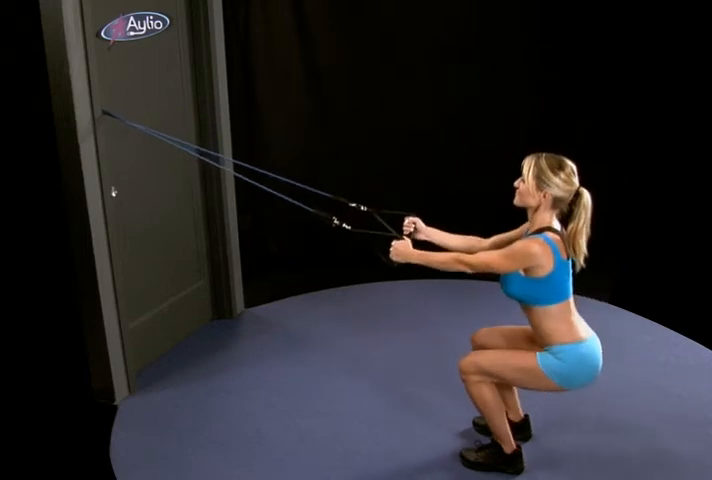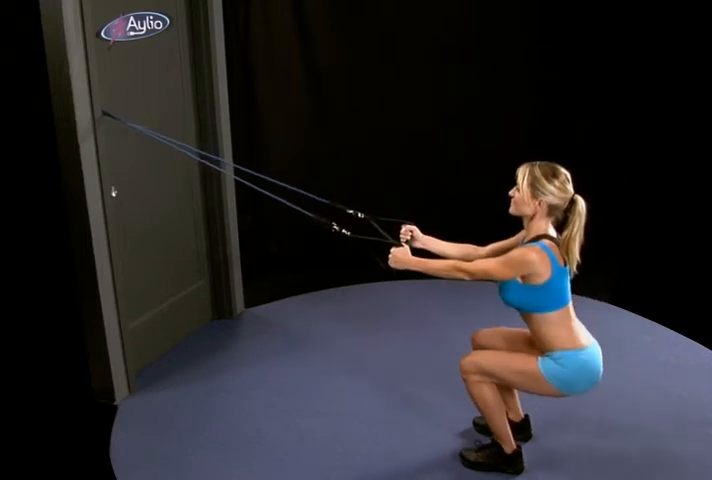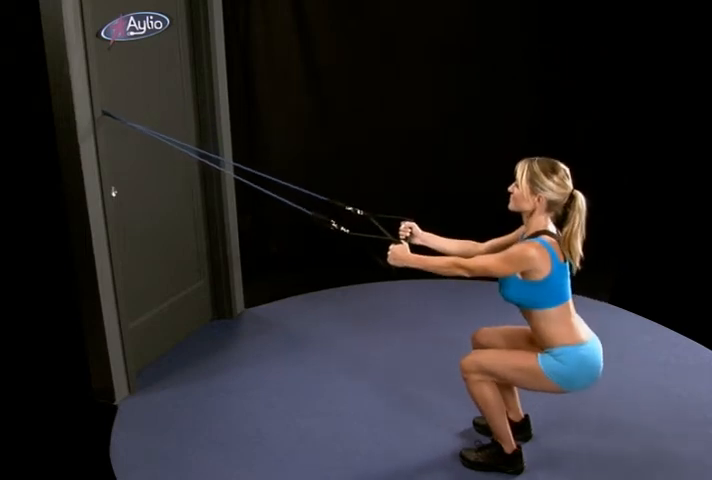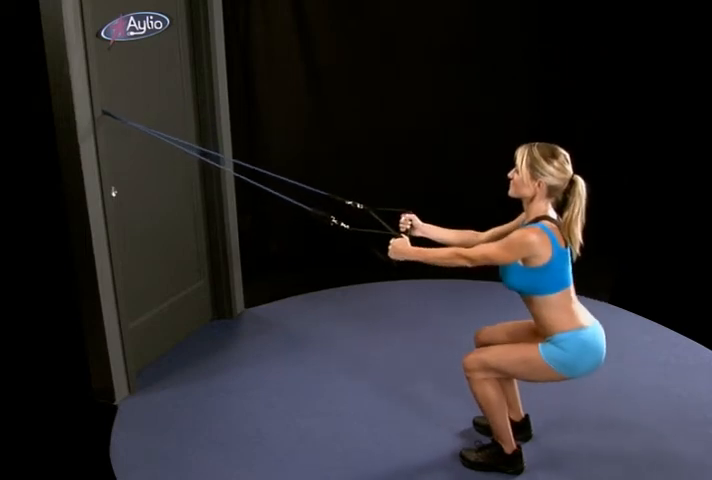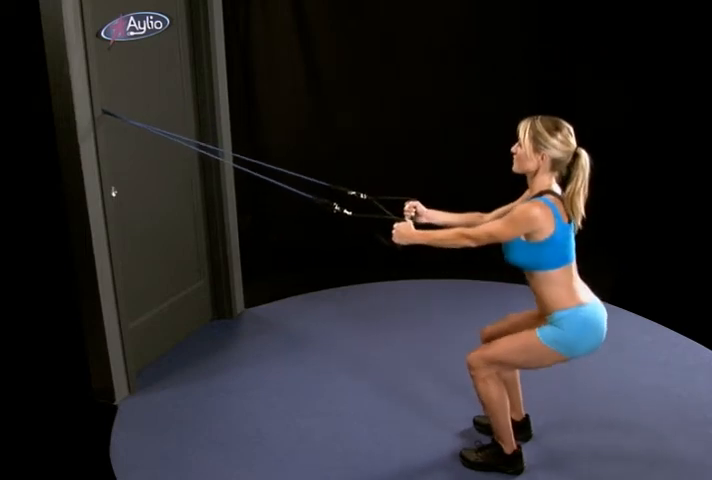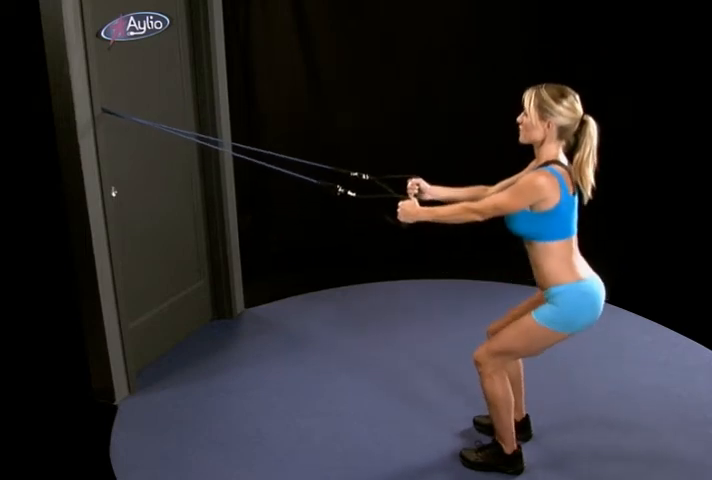
dt=0.2s
person 1, frame 1
left shoulder: (535, 249)
right shoulder: (541, 229)
left elbow: (468, 264)
right elbow: (483, 245)
left wrist: (412, 255)
right wrist: (428, 233)
left hip: (571, 359)
right hip: (565, 343)
left knee: (471, 368)
right knee: (482, 340)
left ankle: (507, 452)
right ankle: (516, 422)
person 1, frame 2
left shoulder: (532, 256)
right shoulder: (537, 237)
left elbow: (466, 271)
right elbow: (479, 253)
left wrist: (410, 262)
right wrist: (424, 241)
left hip: (572, 366)
right hip: (567, 350)
left knee: (472, 366)
right knee: (481, 340)
left ankle: (507, 452)
right ankle: (516, 421)
person 1, frame 3
left shoulder: (532, 252)
right shoulder: (536, 233)
left elbow: (466, 267)
right elbow: (478, 249)
left wrist: (409, 259)
right wrist: (423, 238)
left hip: (572, 361)
right hip: (566, 346)
left knee: (473, 366)
right knee: (482, 340)
left ankle: (507, 452)
right ankle: (516, 421)
person 1, frame 4
left shoulder: (533, 238)
right shoulder: (537, 220)
left elbow: (467, 258)
right elbow: (479, 239)
left wrist: (410, 253)
right wrist: (424, 229)
left hip: (574, 348)
right hip: (569, 334)
left knee: (475, 365)
right knee: (486, 339)
left ankle: (507, 452)
right ankle: (516, 421)
person 1, frame 5
left shoulder: (536, 212)
right shoulder: (542, 197)
left elbow: (472, 238)
right elbow: (485, 220)
left wrist: (414, 236)
right wrist: (429, 215)
left hip: (575, 325)
right hip: (571, 313)
left knee: (480, 362)
right knee: (491, 338)
left ankle: (506, 452)
right ankle: (516, 419)
person 1, frame 6
left shoulder: (542, 181)
right shoulder: (549, 169)
left elbow: (479, 212)
right elbow: (489, 192)
left wrist: (420, 214)
right wrist: (433, 191)
left hip: (571, 299)
right hip: (570, 290)
left knee: (488, 358)
right knee: (499, 336)
left ankle: (507, 452)
right ankle: (516, 419)
